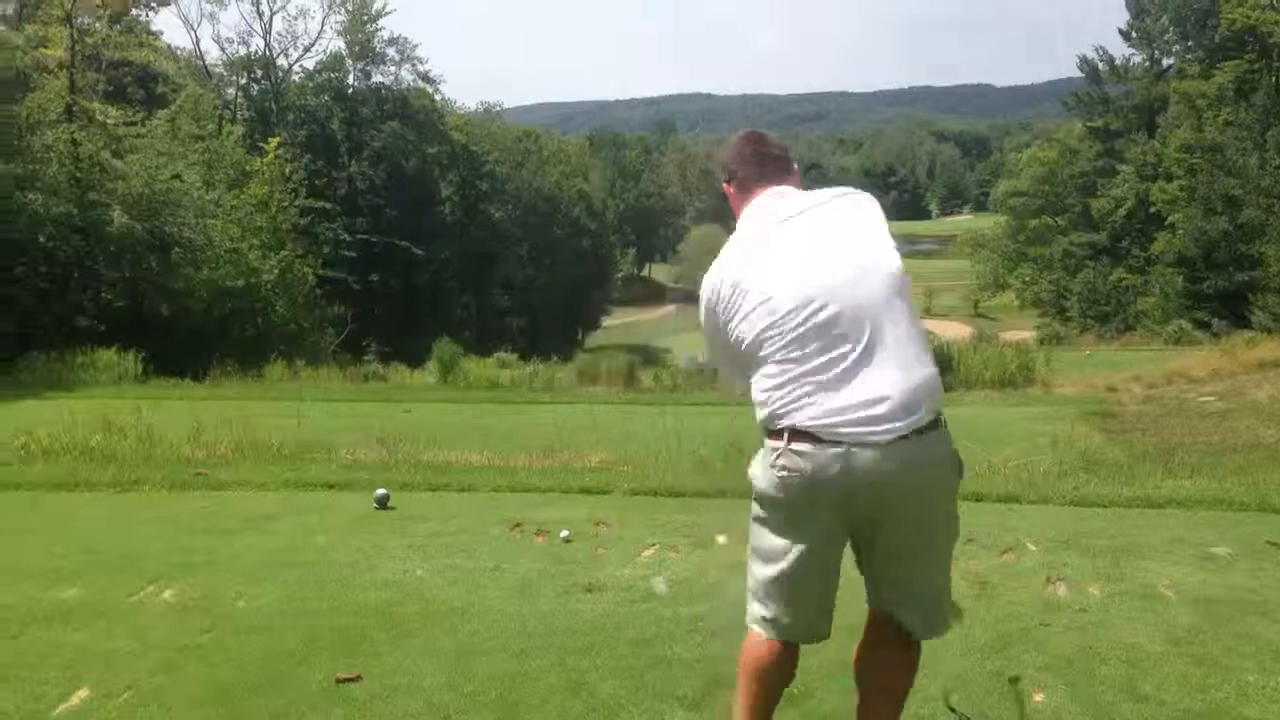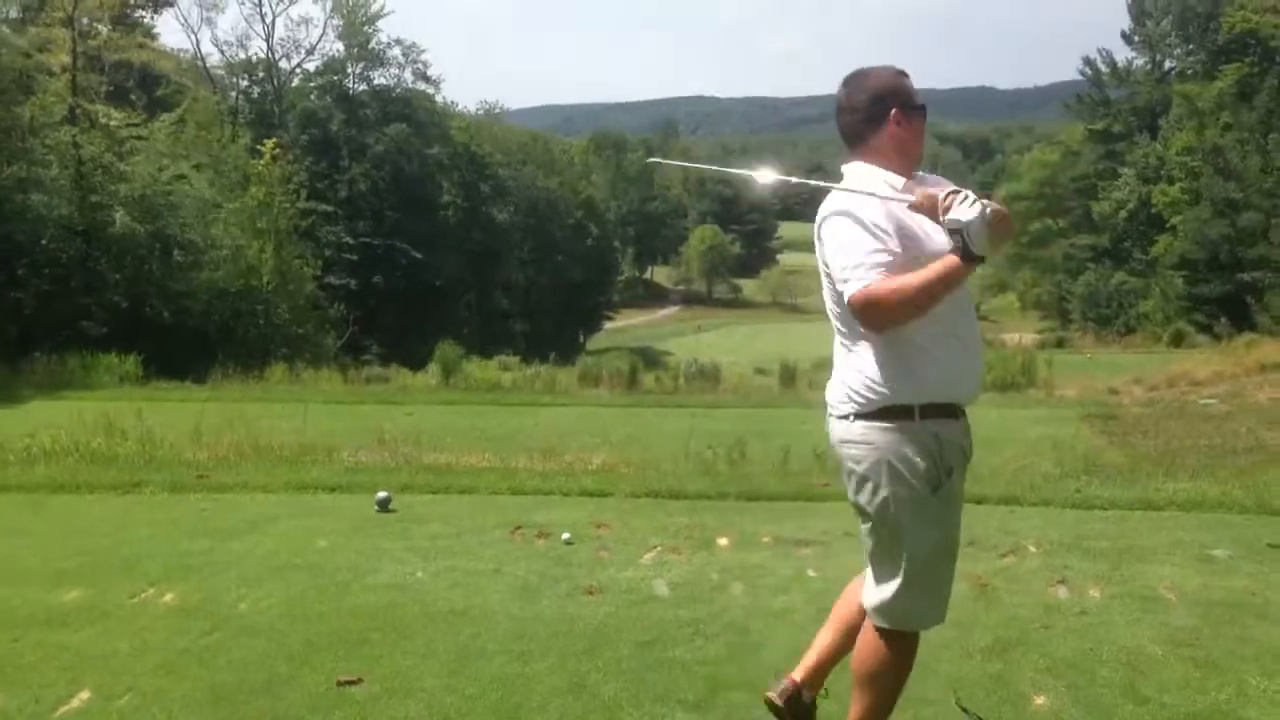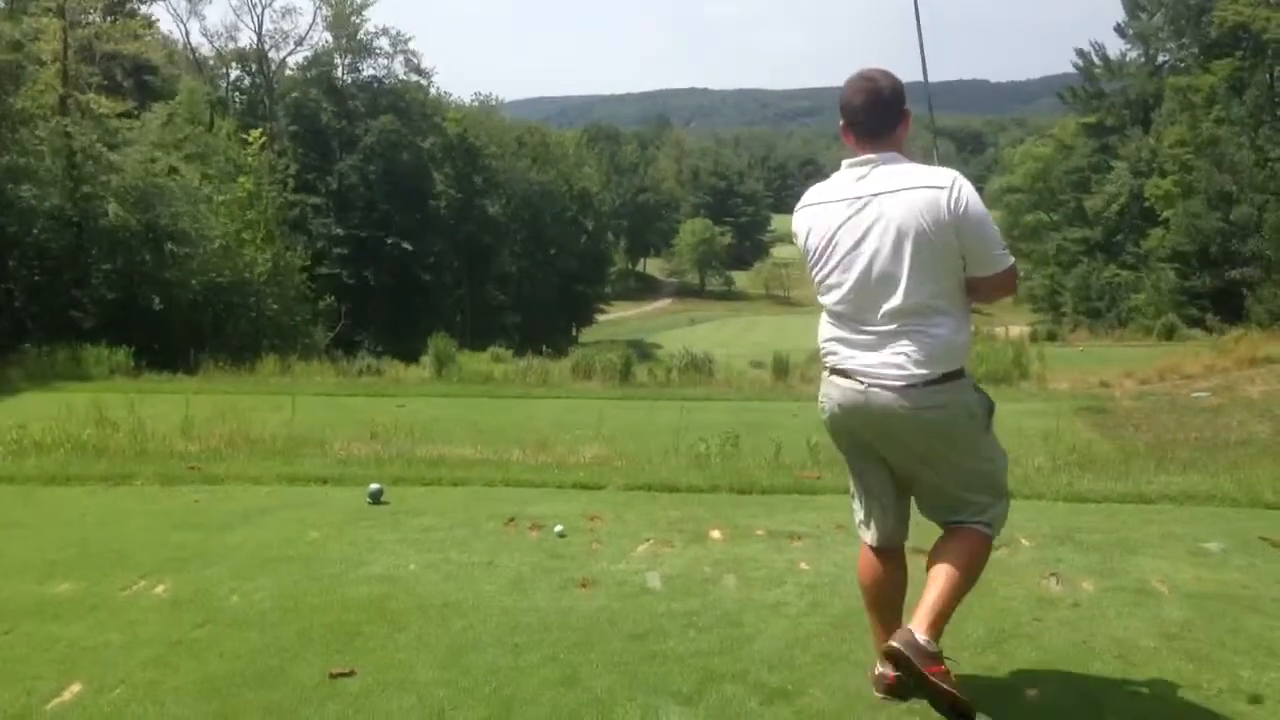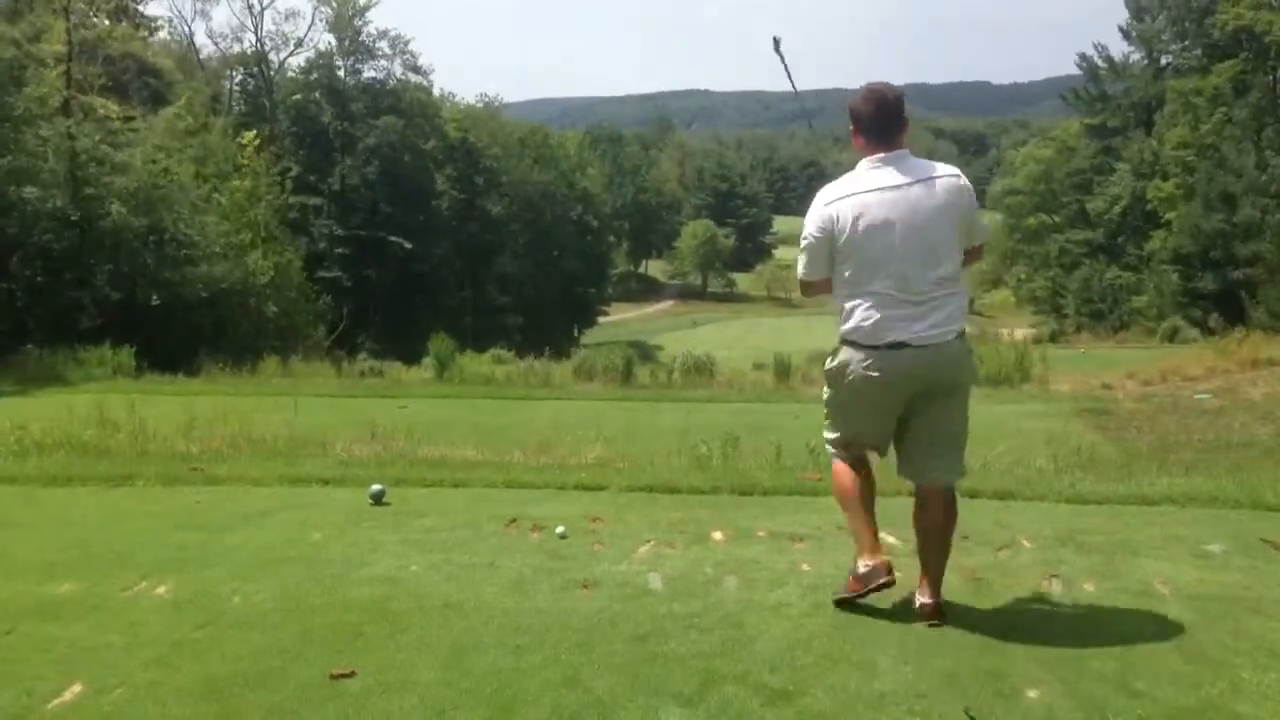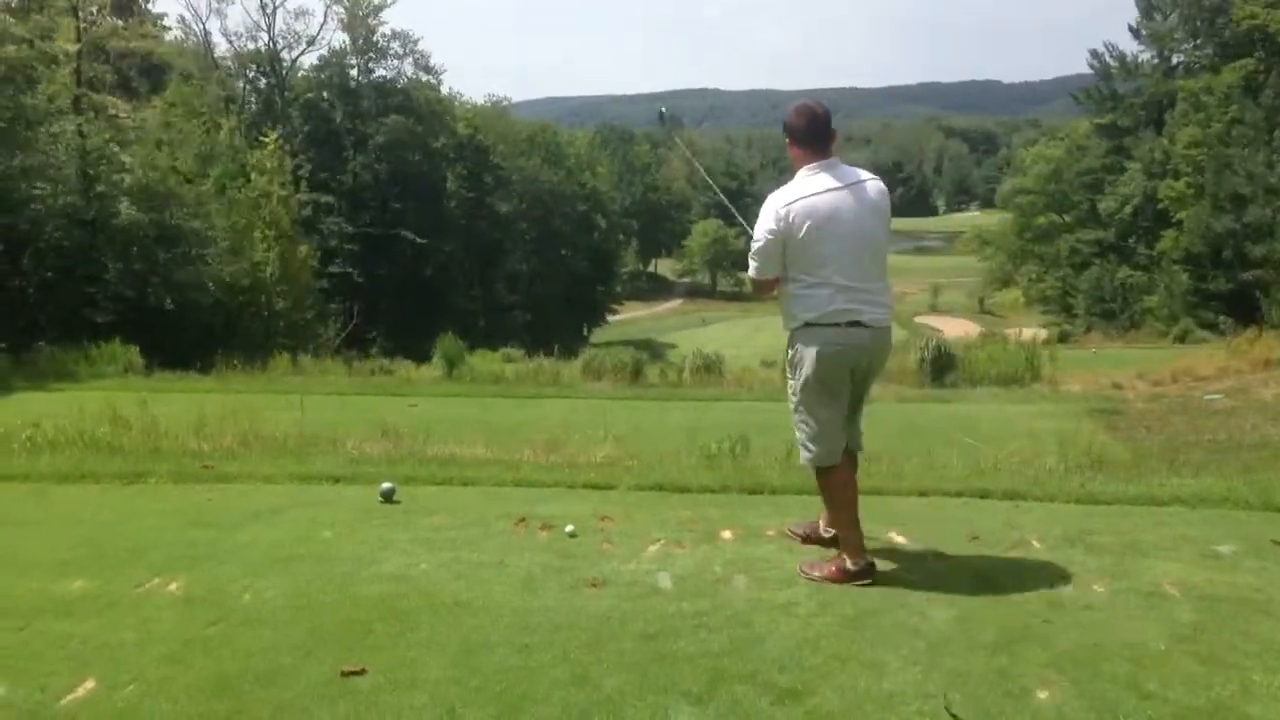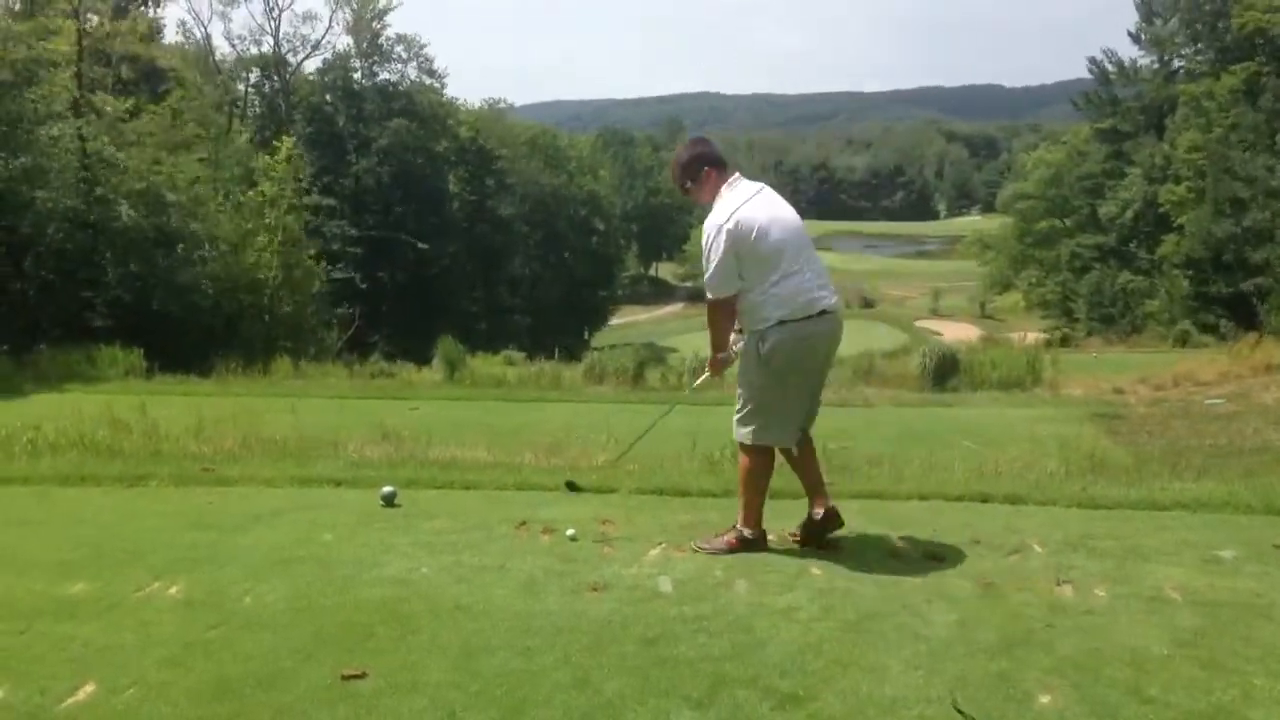
dt=0.7s
person 1, frame 1
left shoulder: (722, 276)
right shoulder: (859, 207)
left hip: (801, 458)
right hip: (909, 445)
left knee: (778, 621)
right knee: (901, 614)
person 1, frame 2
left shoulder: (917, 195)
right shoulder: (853, 204)
left elbow: (998, 225)
right elbow: (876, 303)
left wrist: (969, 218)
right wrist: (964, 255)
left hip: (912, 424)
right hip: (897, 429)
left knee: (894, 581)
right knee: (902, 604)
person 1, frame 3
left shoulder: (812, 206)
right shoulder: (946, 189)
right elbow: (1002, 282)
left hip: (846, 390)
right hip: (930, 392)
left knee: (880, 531)
right knee: (974, 517)
left ankle: (888, 664)
right ankle: (919, 637)
person 1, frame 4
left shoulder: (833, 200)
right shoulder: (952, 183)
left elbow: (811, 284)
right elbow: (973, 250)
left hip: (871, 355)
right hip: (945, 352)
left knee: (848, 449)
right knee: (935, 478)
left ankle: (870, 556)
right ankle: (930, 593)
person 1, frame 5
left shoulder: (783, 203)
right shoulder: (875, 188)
left elbow: (761, 283)
left hip: (821, 336)
right hip: (875, 330)
left knee: (824, 449)
right knee: (842, 437)
left ankle: (855, 557)
right ankle: (833, 524)
person 1, frame 6
left shoulder: (721, 221)
right shoulder: (763, 194)
left elbow: (720, 299)
left wrist: (718, 352)
right wrist: (740, 323)
left hip: (783, 331)
right hip: (823, 318)
left knee: (756, 433)
right knee: (791, 426)
left ankle: (748, 530)
right ankle: (821, 509)
